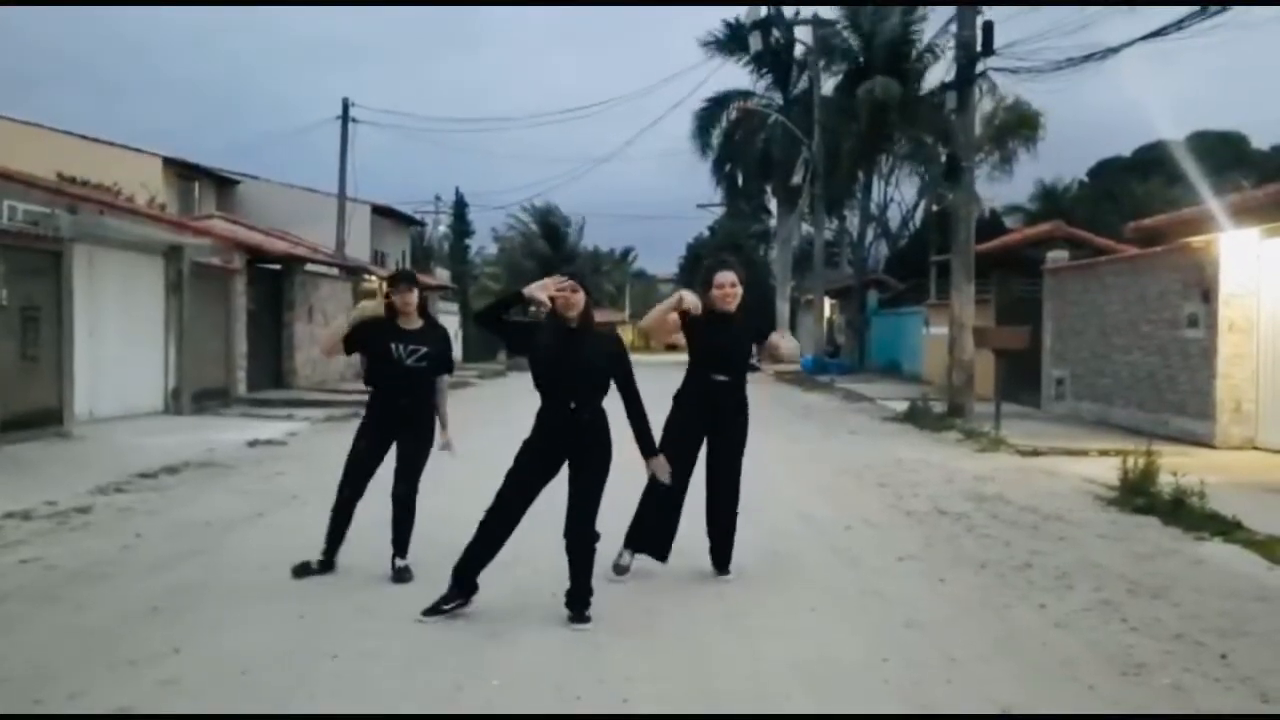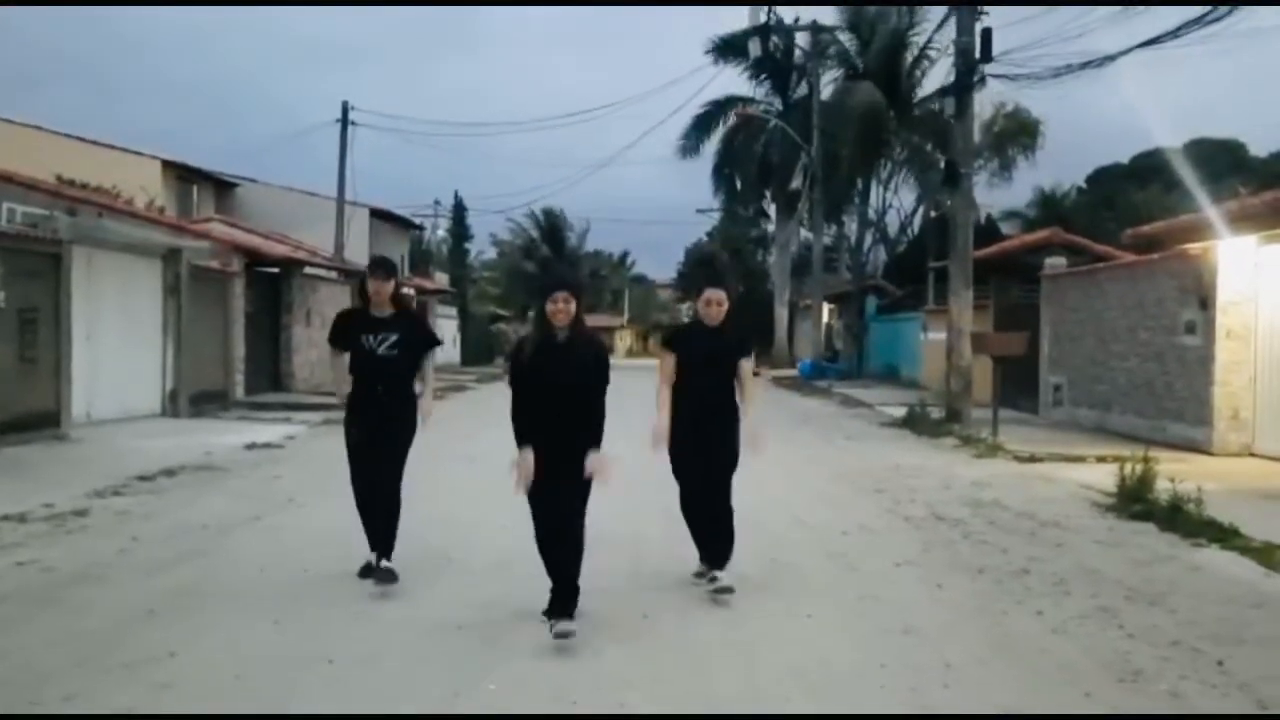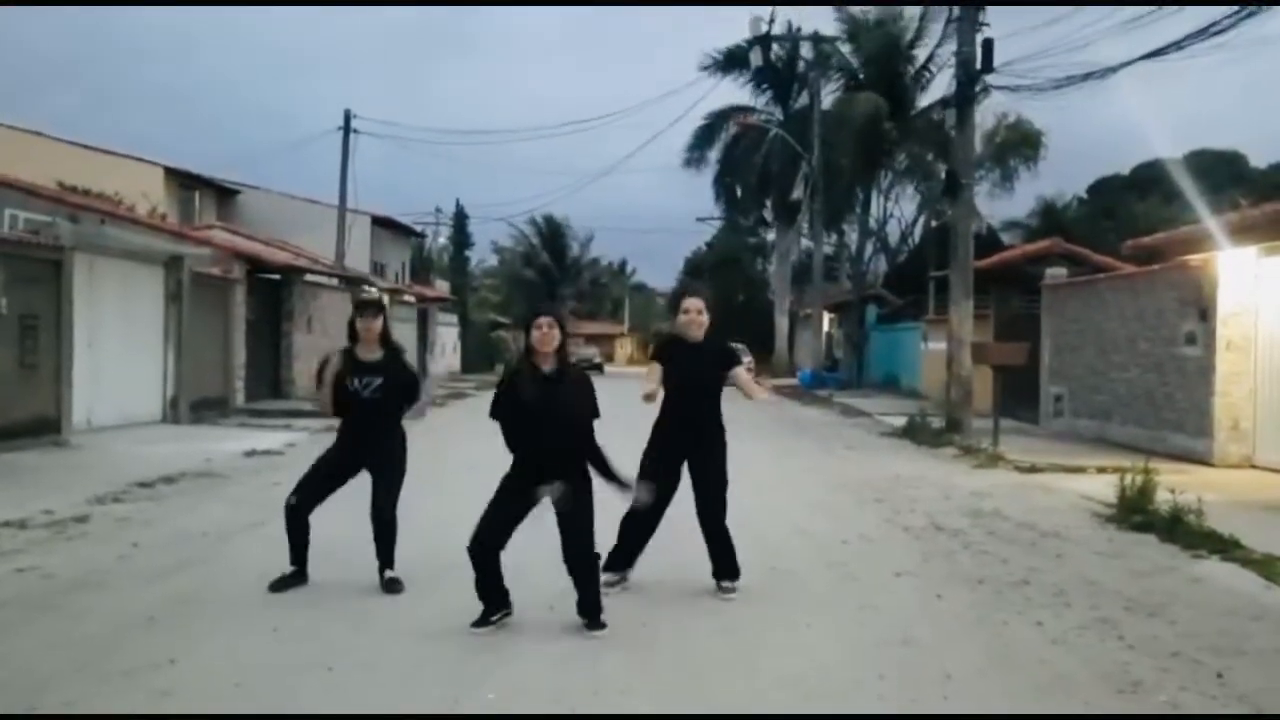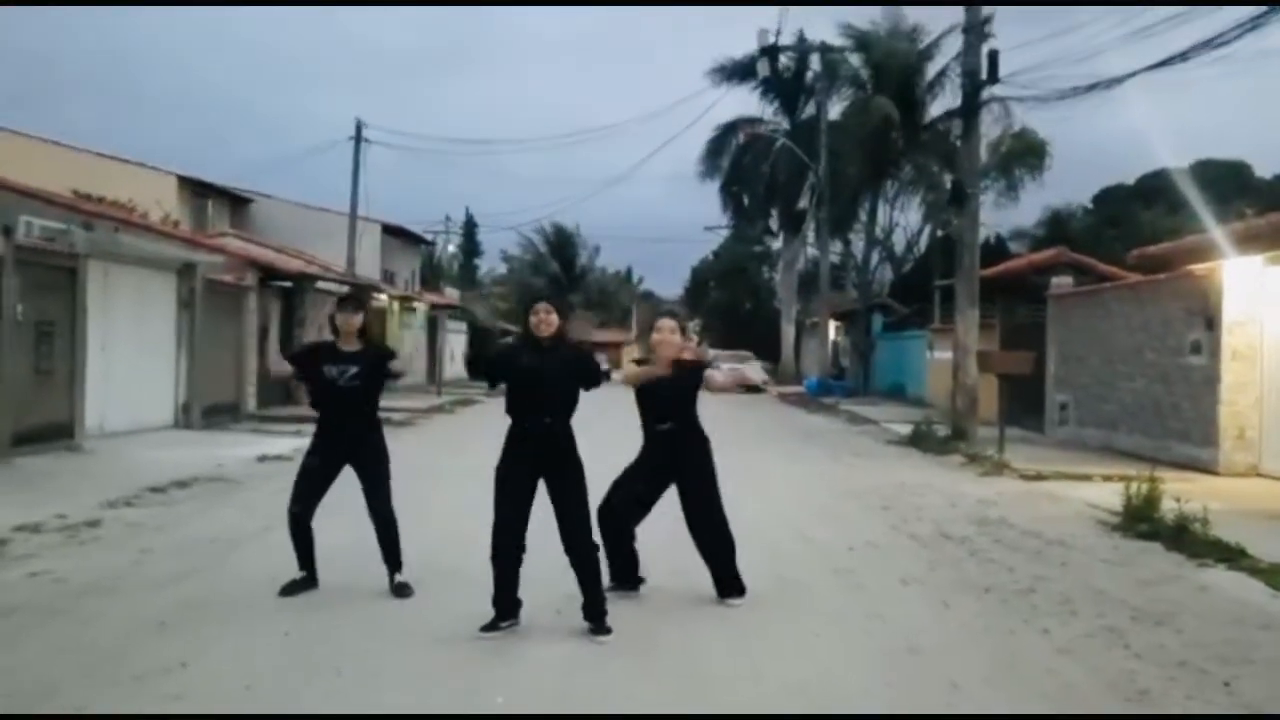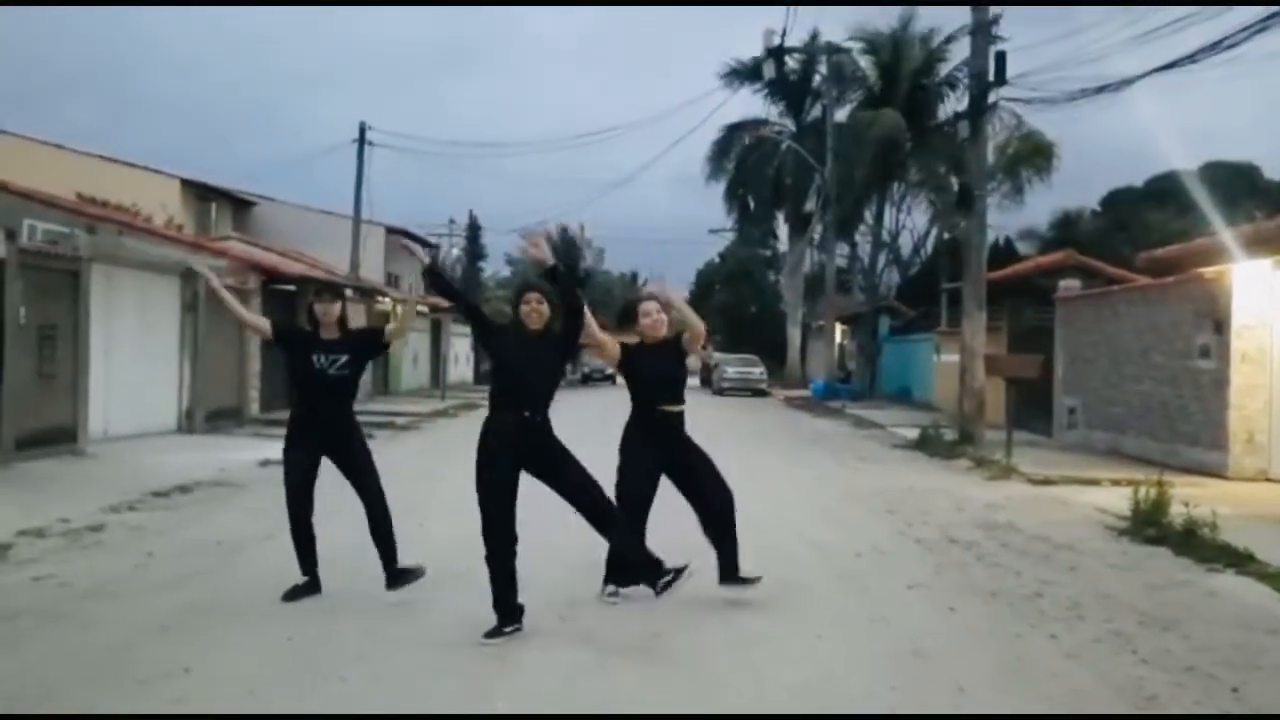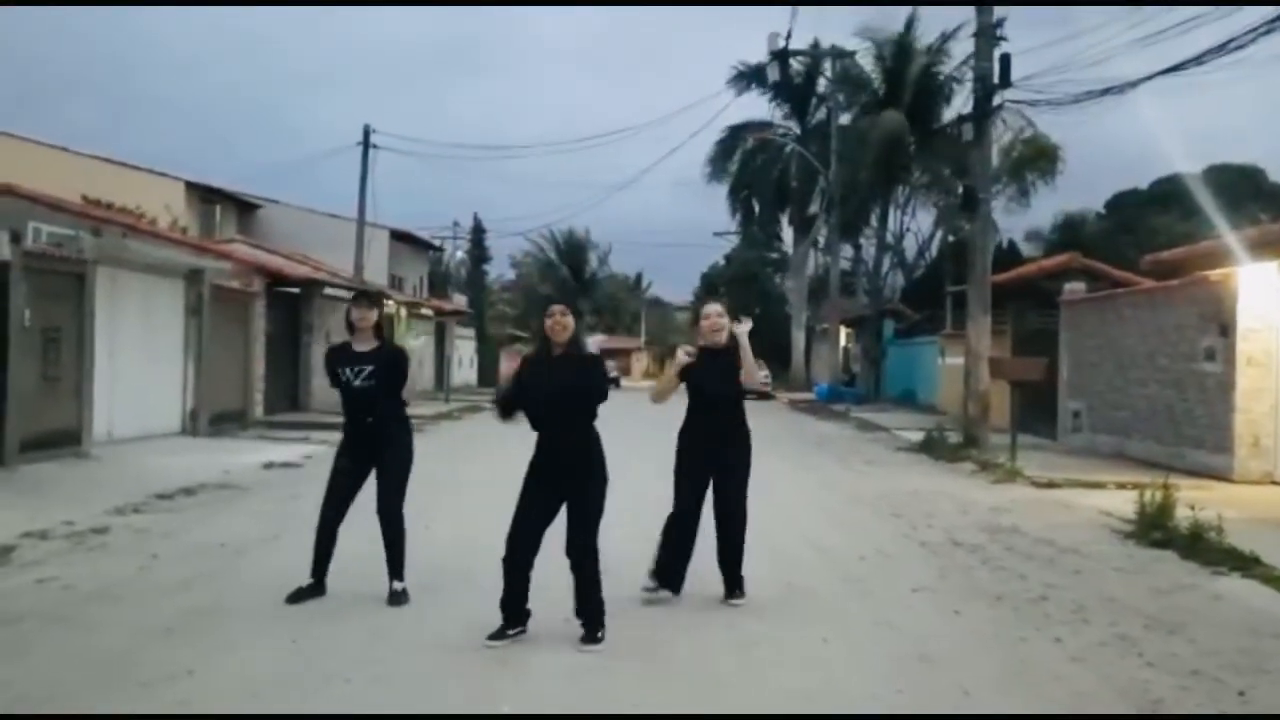
dt=0.5s
person 1, frame 1
left shoulder: (606, 341)
right shoulder: (537, 333)
left elbow: (630, 394)
right elbow: (485, 318)
left wrist: (651, 449)
right wrist: (525, 294)
left hip: (591, 433)
right hip: (548, 430)
left knee: (581, 524)
right knee: (503, 510)
left ankle: (579, 602)
right ankle: (461, 588)
person 1, frame 2
left shoulder: (592, 348)
right shoulder: (527, 347)
left elbow: (595, 405)
right elbow: (520, 405)
left wrist: (594, 450)
right wrist: (524, 449)
left hip: (578, 443)
right hip: (538, 442)
left knee: (570, 520)
right knee: (546, 525)
left ankle: (564, 605)
right ankle: (562, 596)
person 1, frame 3
left shoulder: (579, 380)
right shoulder: (514, 380)
left elbow: (586, 439)
right elbow: (512, 438)
left wrist: (618, 480)
right wrist: (542, 480)
left hip: (572, 476)
right hip: (526, 473)
left knee: (580, 551)
right knee: (482, 544)
left ankle: (591, 610)
right ankle: (496, 604)
person 1, frame 4
left shoulder: (571, 357)
right shoulder: (514, 353)
left elbow: (592, 377)
right elbow: (485, 373)
left hip: (559, 447)
right hip: (520, 446)
left knee: (579, 537)
right knee: (507, 538)
left ankle: (596, 615)
right ankle: (506, 610)
person 1, frame 5
left shoulder: (558, 345)
right shoulder: (501, 339)
left elbow: (573, 307)
right elbow: (464, 303)
left wrist: (548, 265)
right wrist: (431, 271)
left hip: (539, 436)
right hip: (498, 438)
left knee: (595, 502)
right knee: (498, 532)
left ankle: (651, 571)
right ankle: (508, 616)
person 1, frame 6
left shoulder: (586, 362)
right shoulder: (531, 365)
left elbow: (599, 394)
right elbow: (507, 411)
left wrist: (595, 358)
right wrist: (508, 387)
left hip: (584, 458)
right hip: (547, 456)
left knee: (581, 544)
right knee: (520, 540)
left ankle: (593, 623)
right ankle: (514, 618)
person 2, frame 1
left shoulder: (437, 334)
right shoulder: (373, 329)
left elbow: (440, 383)
right elbow: (327, 349)
left wrist: (445, 428)
right wrist: (355, 316)
left hip: (417, 420)
right hip: (379, 415)
left knee: (405, 492)
right knee: (349, 488)
left ankle: (400, 558)
right ankle: (328, 556)
person 2, frame 2
left shoulder: (411, 320)
right shoulder: (349, 319)
left elbow: (426, 356)
right elbow: (338, 352)
left wrist: (427, 394)
right wrist: (341, 384)
left hip: (400, 409)
right hip: (361, 409)
left knee: (387, 482)
right knee: (362, 485)
left ankle: (385, 558)
right ankle: (376, 552)
person 2, frame 3
left shoulder: (396, 364)
right shoulder: (337, 360)
left elbow: (409, 405)
right elbow: (328, 407)
right wrist: (330, 372)
left hip: (386, 447)
right hip: (348, 444)
left knee: (383, 510)
right knee: (296, 504)
left ankle: (387, 571)
right ankle: (298, 568)
person 2, frame 4
left shoulder: (375, 354)
right shoulder: (318, 352)
left elbow: (399, 368)
right elbow: (279, 369)
left hip: (368, 440)
right hip: (328, 439)
left knee: (382, 510)
right knee: (298, 510)
left ankle: (396, 574)
right ankle: (307, 574)
person 2, frame 5
left shoulder: (359, 340)
right shoulder: (297, 338)
left elbow: (399, 330)
right elbow: (252, 321)
right wrist: (217, 286)
left hip: (343, 429)
right hip: (303, 432)
left knee: (374, 497)
right knee: (298, 508)
left ankle: (392, 569)
right ankle: (310, 577)
person 2, frame 6
left shoulder: (393, 354)
right shoulder: (336, 355)
left elbow: (403, 394)
left wrist: (405, 374)
left hip: (393, 438)
right hip: (355, 438)
left knee: (389, 511)
right knee: (331, 511)
left ankle: (397, 582)
right ankle: (317, 580)
person 3, frame 1
left shoulder: (748, 325)
right shoulder: (693, 320)
left elbow: (783, 347)
right elbow: (649, 324)
right wrist: (678, 298)
left hip: (731, 409)
right hip: (691, 404)
left knee: (724, 484)
right knee: (668, 476)
left ankle: (721, 559)
right ankle: (633, 548)
person 3, frame 2
left shoulder: (737, 340)
right shoulder: (679, 336)
left elbow: (745, 385)
right elbow: (667, 383)
left wrist: (747, 422)
right wrist: (662, 420)
left hip: (722, 423)
right hip: (684, 423)
left knee: (717, 491)
right knee: (691, 491)
left ankle: (717, 566)
right ankle: (709, 556)
person 3, frame 3
left shoulder: (721, 352)
right shoulder: (665, 349)
left elbow: (750, 388)
right elbow: (651, 389)
left wrist: (764, 398)
right wrist: (648, 393)
left hip: (708, 437)
right hip: (668, 434)
left knee: (712, 507)
right knee: (646, 503)
left ankle: (726, 575)
right ankle: (620, 566)
person 3, frame 4
left shoulder: (692, 368)
right shoulder: (640, 368)
left elbow: (723, 381)
right elbow: (628, 376)
left wrist: (740, 376)
right wrist: (656, 367)
left hip: (691, 451)
right hip: (654, 452)
left knee: (706, 520)
right knee: (612, 512)
left ankle: (730, 586)
right ankle: (625, 579)
person 3, frame 5
left shoulder: (677, 346)
right shoulder: (628, 354)
left elbow: (697, 330)
right elbow: (598, 340)
left wrist: (669, 298)
left hip: (676, 434)
right hip: (643, 437)
left knee: (718, 498)
right knee: (631, 509)
left ankle: (730, 571)
right ankle: (617, 579)
person 3, frame 6
left shoulder: (738, 354)
right shoulder: (691, 358)
left elbow: (750, 381)
right elbow: (657, 396)
left wrist: (743, 338)
right wrist: (676, 365)
left hip: (734, 440)
right hip: (695, 439)
left knee: (731, 513)
right knee: (685, 509)
left ankle: (733, 583)
right ankle: (665, 578)
